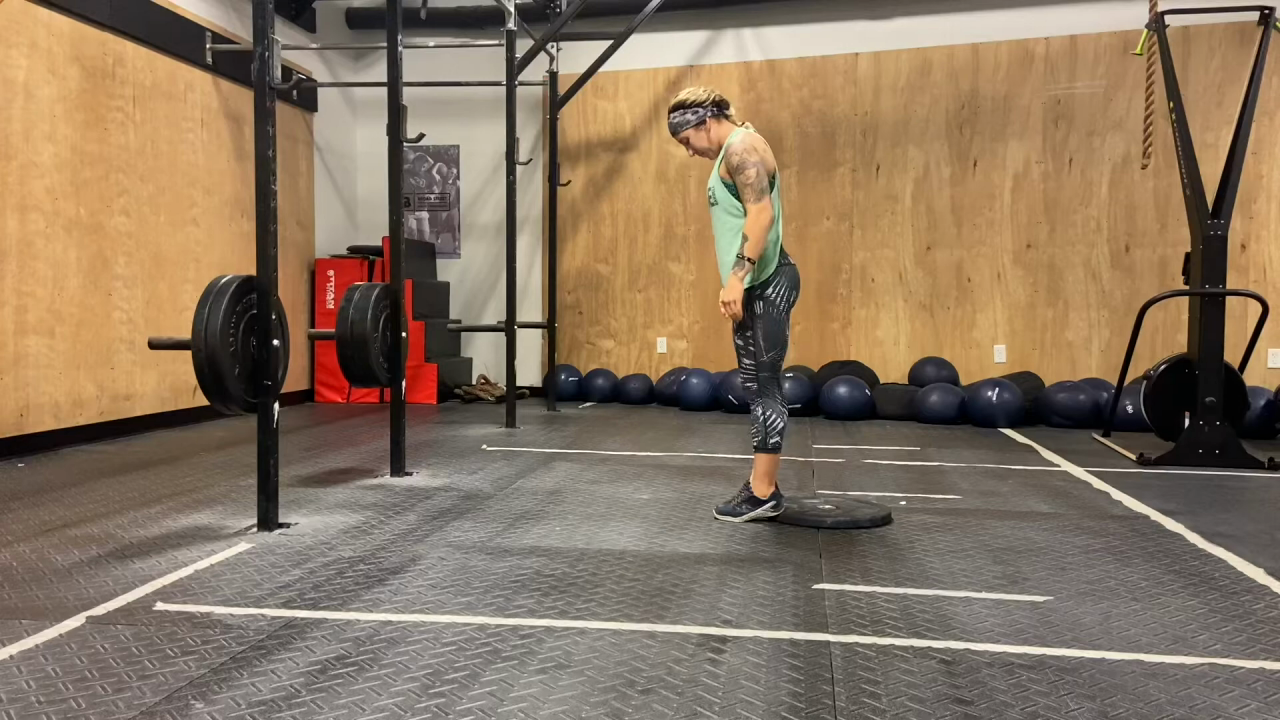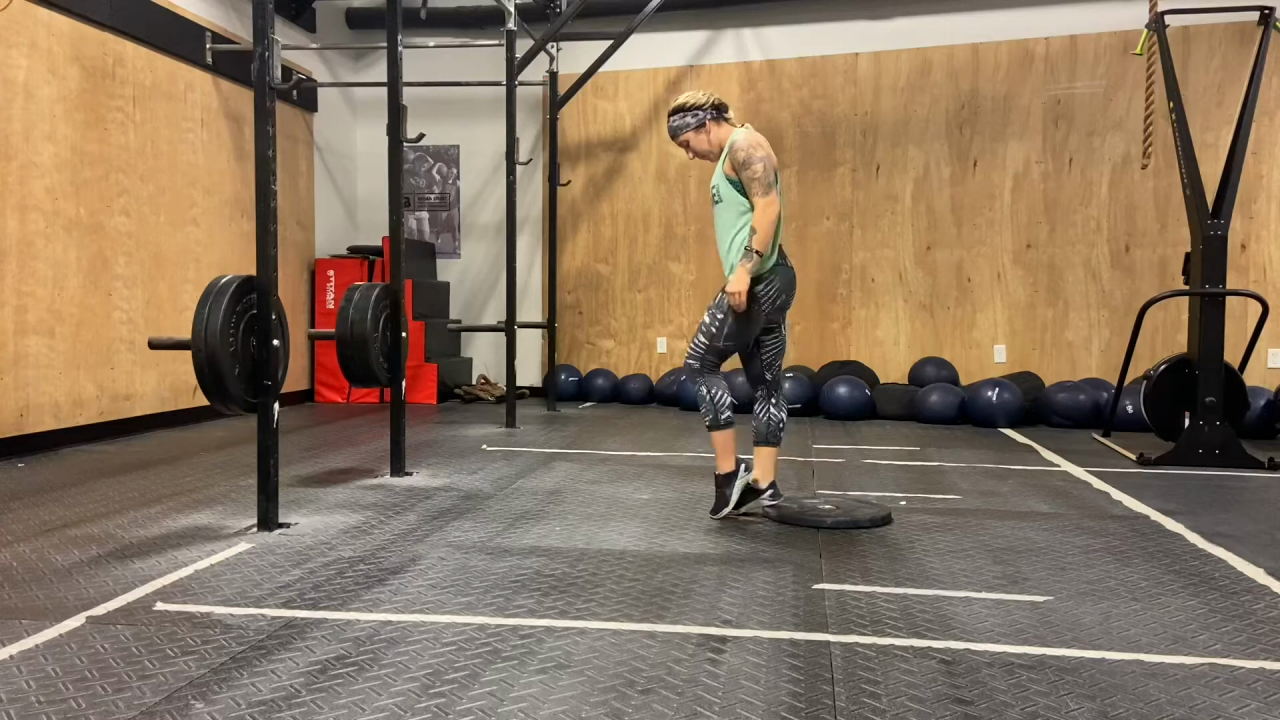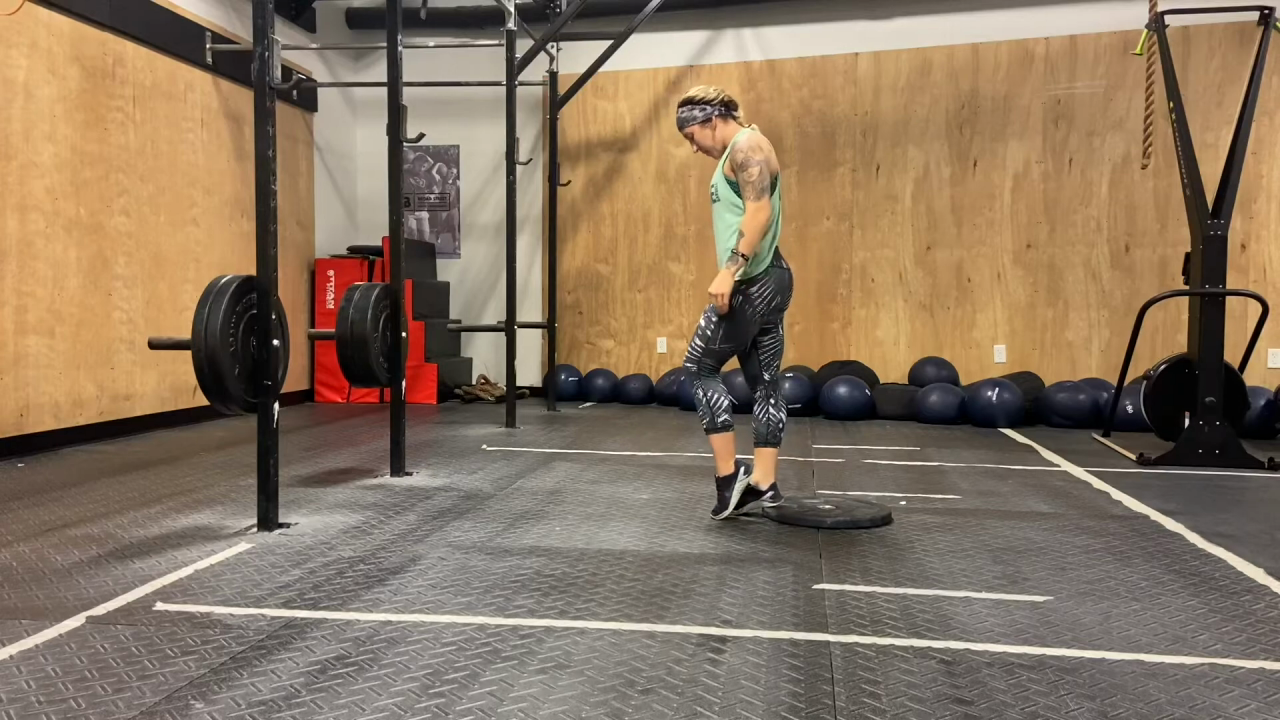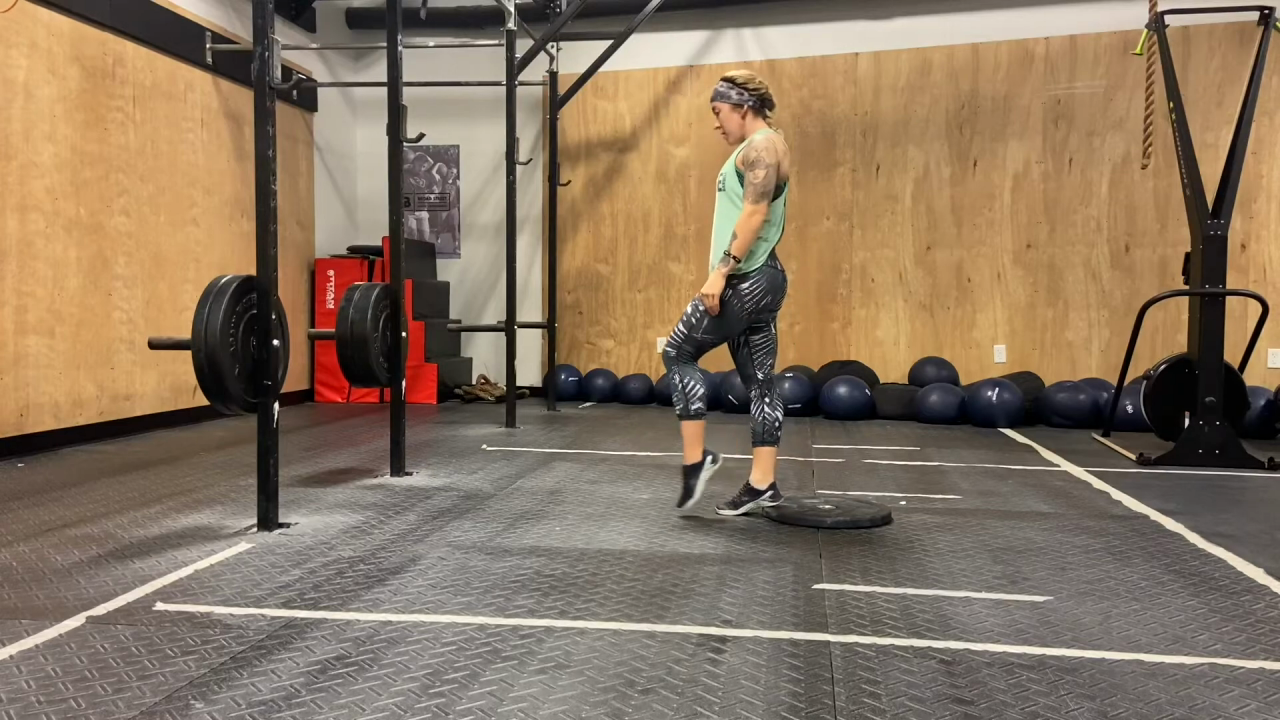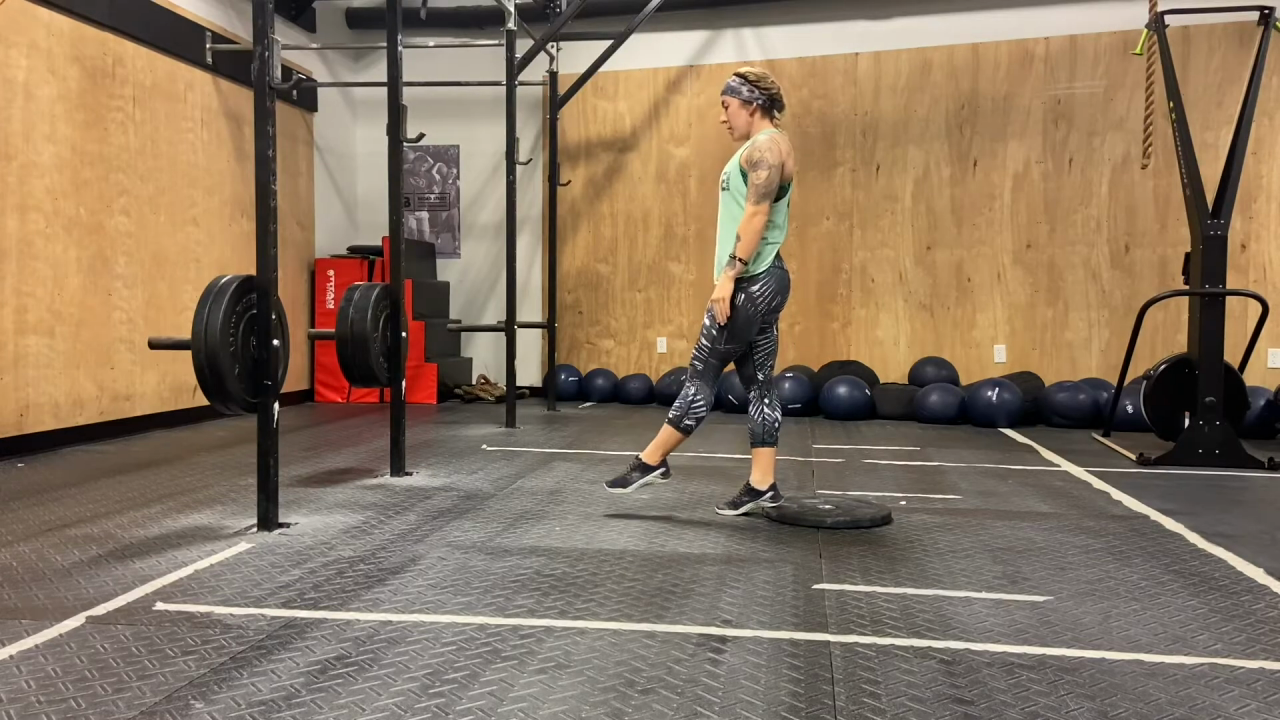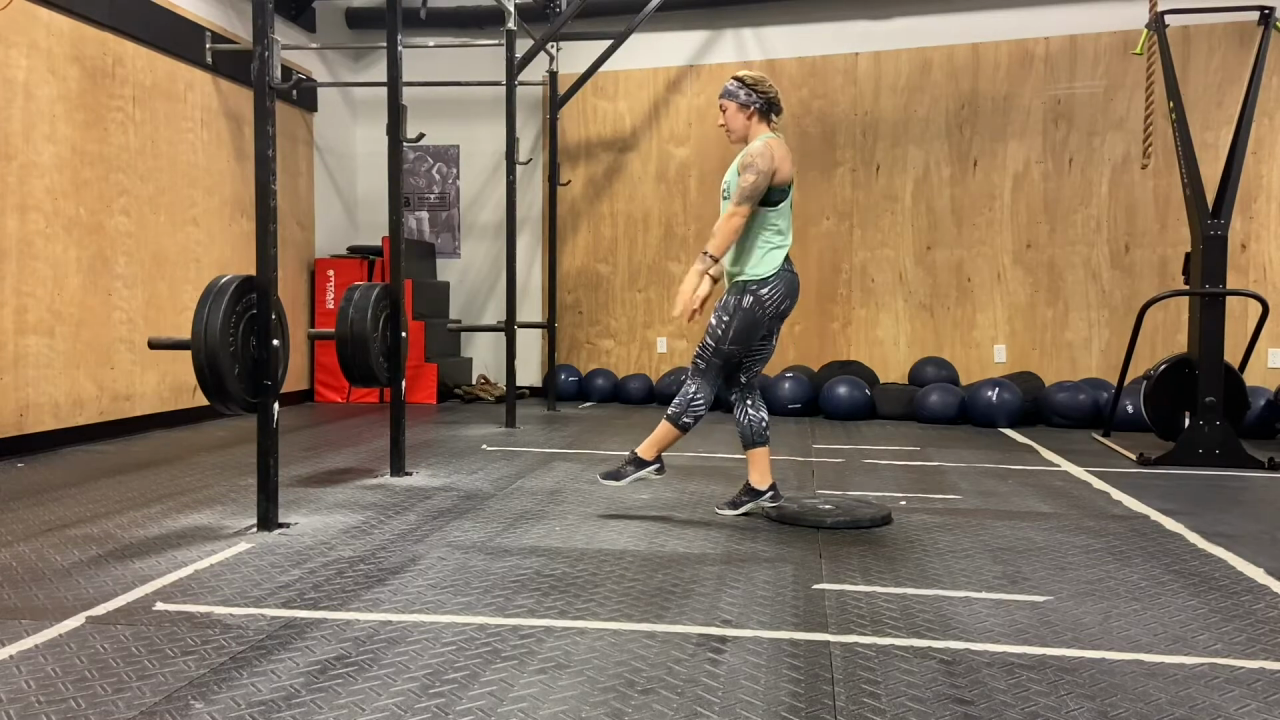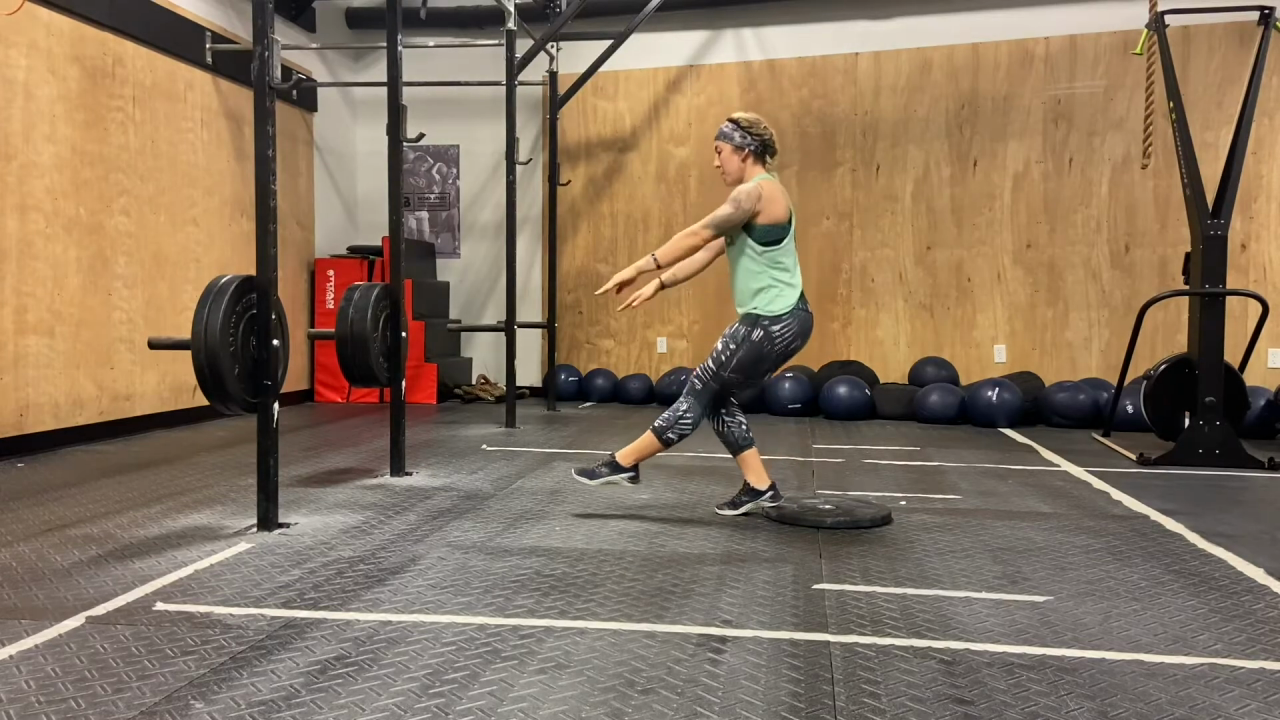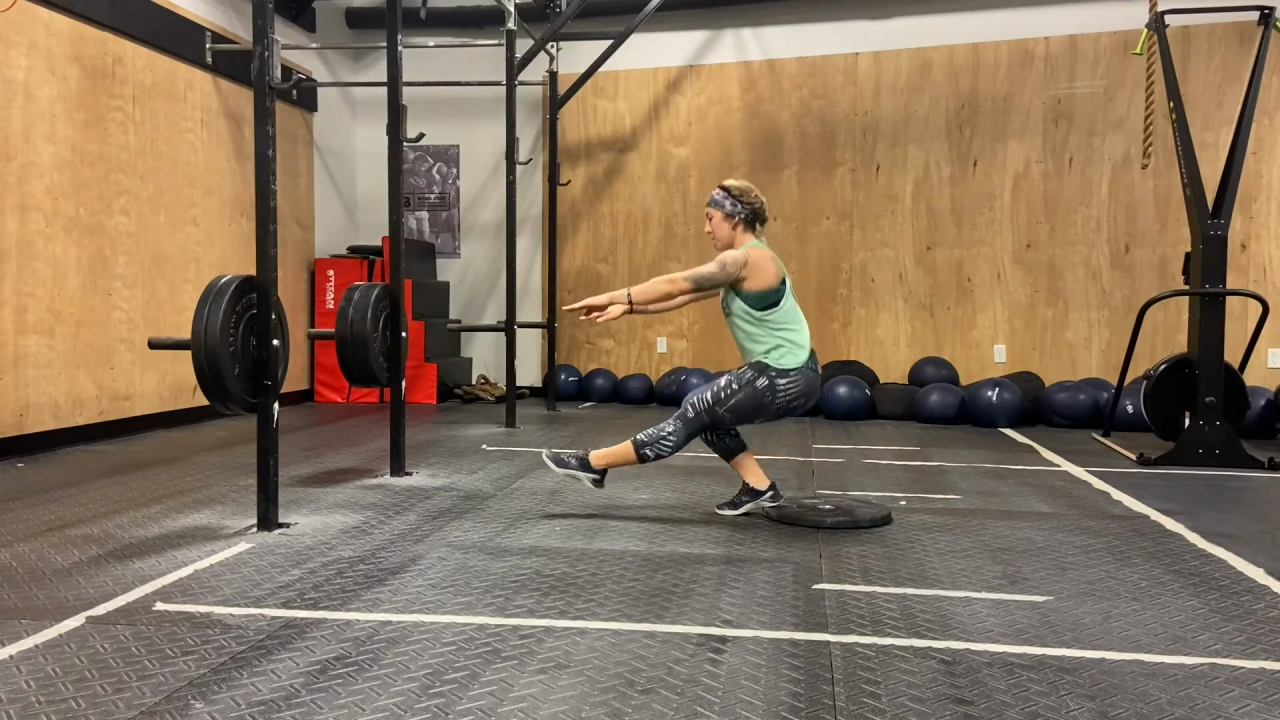
dt=0.4s
person 1, frame 1
left shoulder: (741, 146)
right shoulder: (735, 151)
left elbow: (761, 215)
left wrist: (736, 278)
right wrist: (741, 279)
left hip: (763, 284)
right hip: (768, 281)
left knee: (758, 385)
right knee: (765, 385)
left ankle: (762, 493)
right ankle: (764, 487)
person 1, frame 2
left shoulder: (744, 144)
right shoulder: (735, 154)
left elbow: (768, 208)
left wrist: (743, 271)
left hip: (758, 280)
right hip: (766, 281)
left knee: (701, 363)
right knee: (765, 381)
left ankle: (729, 468)
right ankle: (763, 483)
person 1, frame 3
left shoulder: (747, 146)
right shoulder: (740, 152)
left elbow: (759, 212)
left wrist: (728, 272)
left hip: (753, 282)
right hip: (766, 281)
left knee: (700, 367)
right knee: (763, 382)
left ankle: (729, 471)
right ankle: (763, 484)
person 1, frame 4
left shoulder: (761, 145)
right shoulder: (756, 147)
left elbow: (754, 215)
left wrist: (719, 271)
left hip: (746, 280)
right hip: (759, 279)
left knee: (678, 353)
right knee: (758, 381)
left ankle: (697, 457)
right ankle: (762, 484)
person 1, frame 5
left shoulder: (766, 146)
right shoulder: (760, 148)
left elbow: (756, 216)
left wrist: (728, 276)
left hip: (751, 282)
right hip: (760, 281)
left knee: (703, 372)
right knee: (757, 382)
left ankle: (651, 460)
right ankle: (763, 485)
person 1, frame 6
left shoulder: (763, 150)
right shoulder: (760, 152)
left elbow: (735, 217)
left wrist: (700, 270)
right wrist: (709, 277)
left hip: (760, 287)
right hip: (767, 285)
left knee: (704, 373)
right knee: (741, 383)
left ankle: (646, 456)
right ankle: (761, 486)
person 1, frame 7
left shoulder: (757, 192)
right shoulder: (755, 196)
left elbow: (696, 235)
right elbow: (708, 250)
left wrist: (637, 267)
right wrist: (657, 283)
left hip: (775, 324)
right hip: (777, 321)
left knee: (700, 392)
right knee: (715, 397)
left ankle: (623, 463)
right ankle: (760, 487)
person 1, frame 8
left shoulder: (745, 260)
right shoulder: (744, 262)
left elbow: (676, 285)
right elbow: (685, 295)
left wrist: (614, 296)
right wrist: (626, 307)
left hip: (787, 382)
right hip: (784, 374)
left knee: (690, 419)
right knee: (699, 409)
left ankle: (594, 464)
right ankle: (759, 486)
